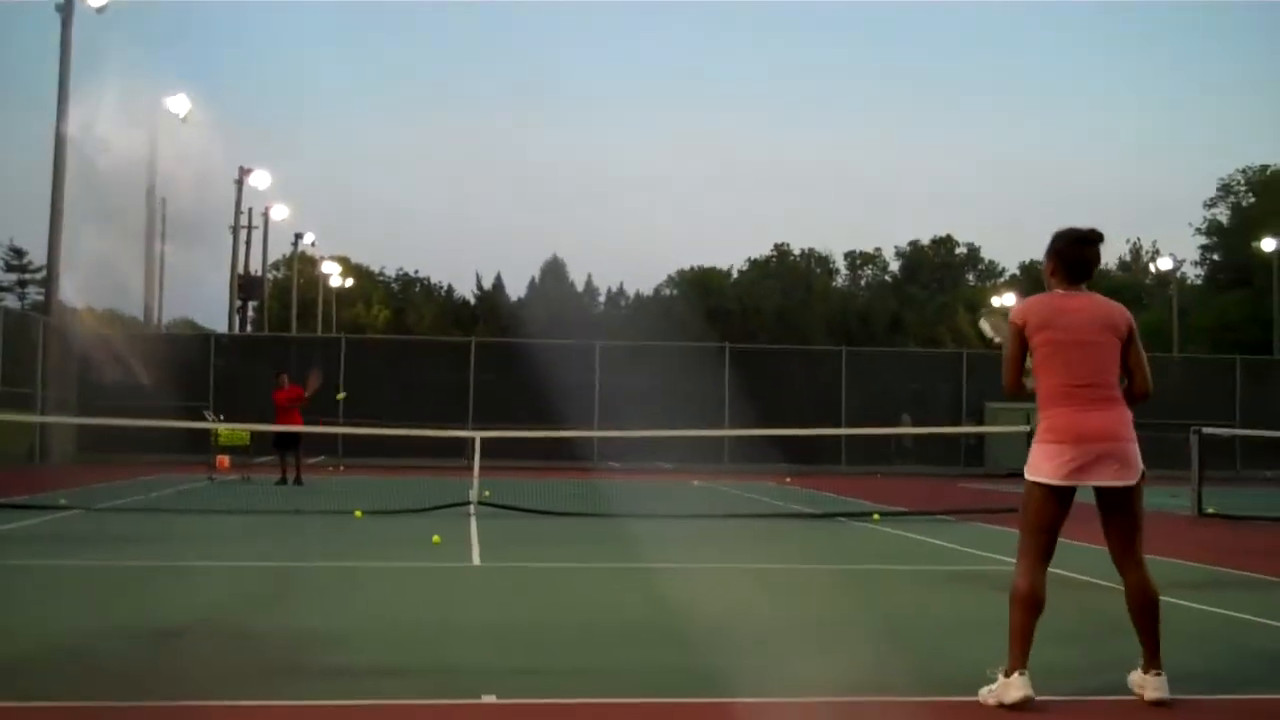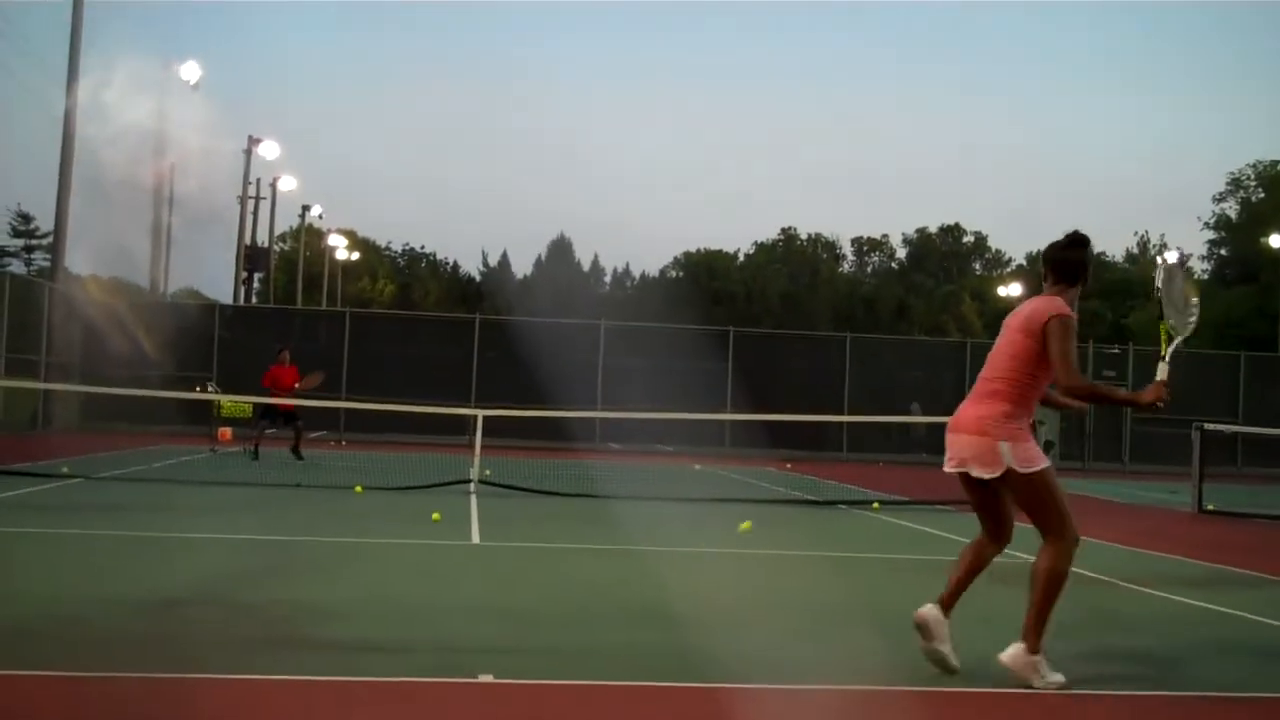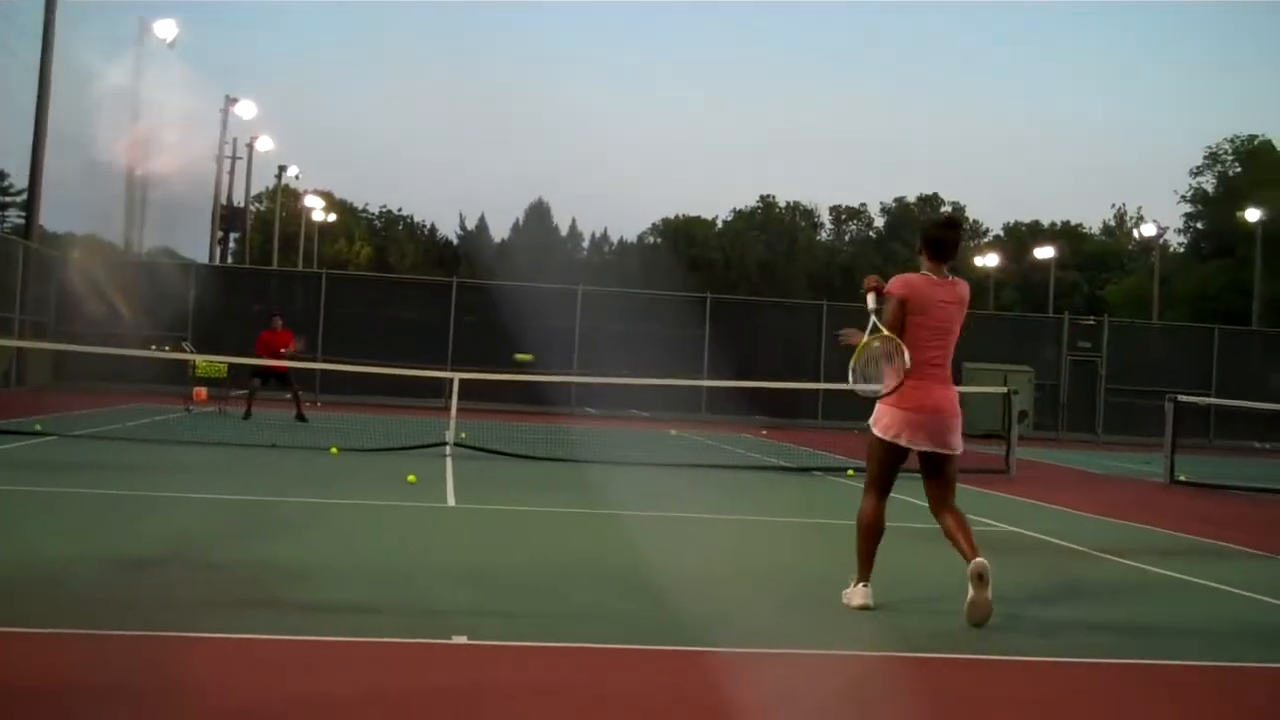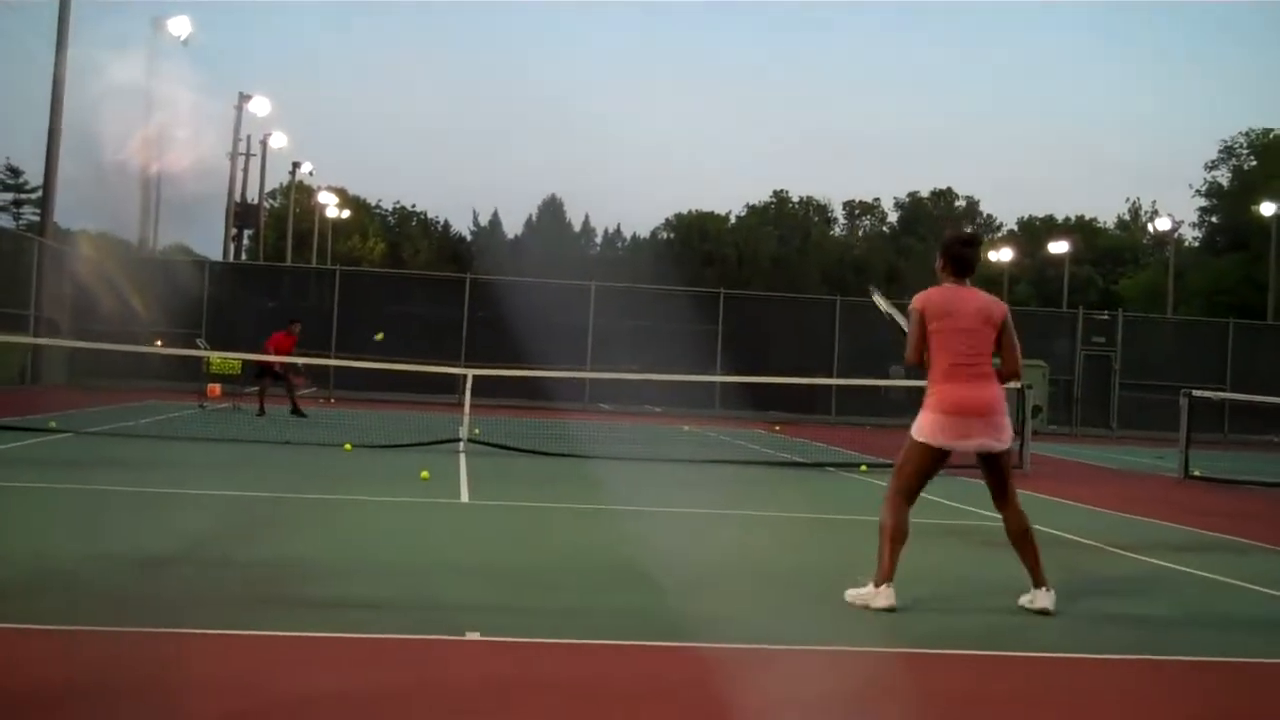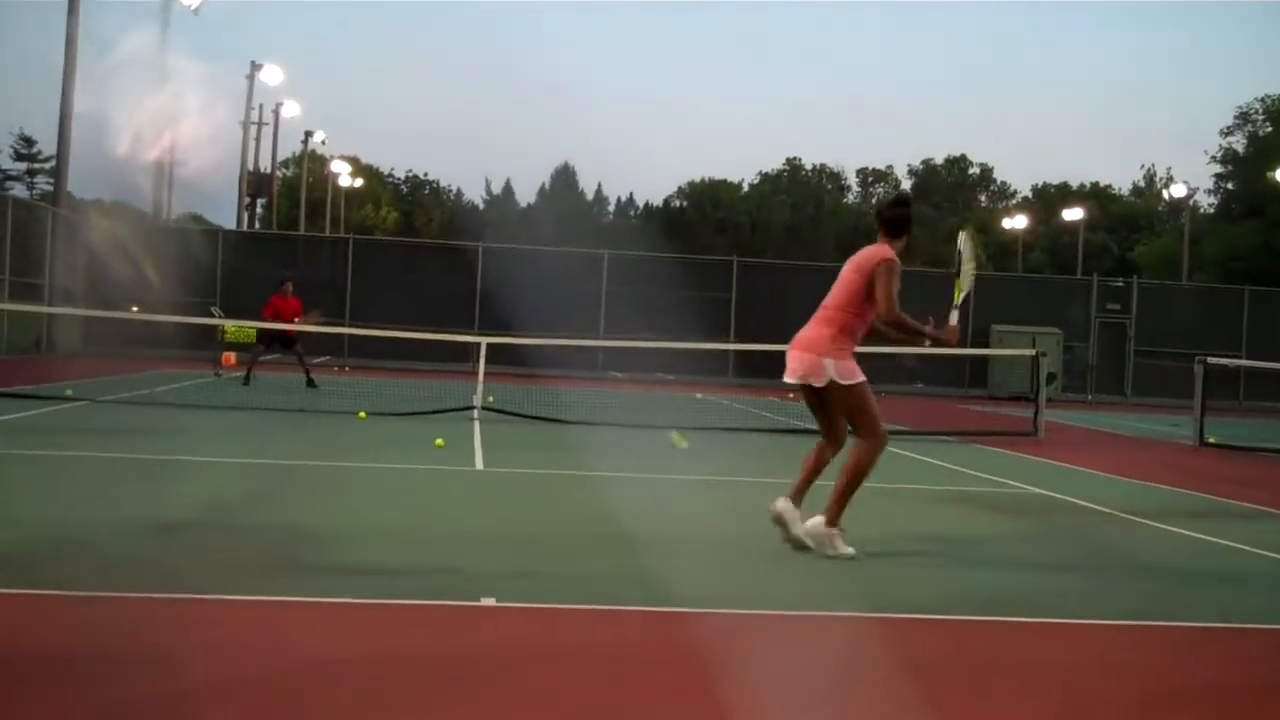
dt=0.7s
person 1, frame 1
left shoulder: (1026, 311)
right shoulder: (1119, 314)
left elbow: (1011, 384)
right elbow: (1142, 388)
left hip: (1059, 441)
right hip: (1115, 439)
left knee: (1031, 560)
right knee: (1130, 561)
left ankle: (1015, 675)
right ankle: (1152, 673)
person 1, frame 2
left shoulder: (1024, 310)
right shoulder: (1057, 314)
right elbow: (1067, 383)
left wrist: (1071, 404)
right wrist: (1135, 398)
left hip: (965, 427)
right hip: (999, 433)
left knee: (995, 536)
right knee: (1061, 538)
left ankle: (938, 612)
right ankle: (1026, 648)
person 1, frame 3
left shoulder: (901, 285)
right shoulder: (962, 292)
left wrist: (863, 339)
left hip: (900, 405)
right hip: (942, 409)
left knee: (874, 493)
right knee: (945, 505)
left ankle: (862, 585)
right ankle: (975, 562)
person 1, frame 4
left shoulder: (924, 301)
right shoulder: (996, 307)
left elbow: (915, 359)
right elbow: (1013, 369)
left hip: (942, 410)
right hip: (989, 411)
left knee: (898, 498)
right knee: (1007, 504)
left ankle: (882, 586)
right ankle: (1041, 589)
person 1, frame 5
left shoulder: (862, 256)
right shoulder: (886, 260)
right elbow: (888, 314)
left wrist: (913, 335)
right wrist: (935, 335)
left hip: (804, 349)
right hip: (828, 354)
left knee: (832, 438)
right knee: (873, 438)
left ankle: (791, 505)
right ankle: (827, 524)
